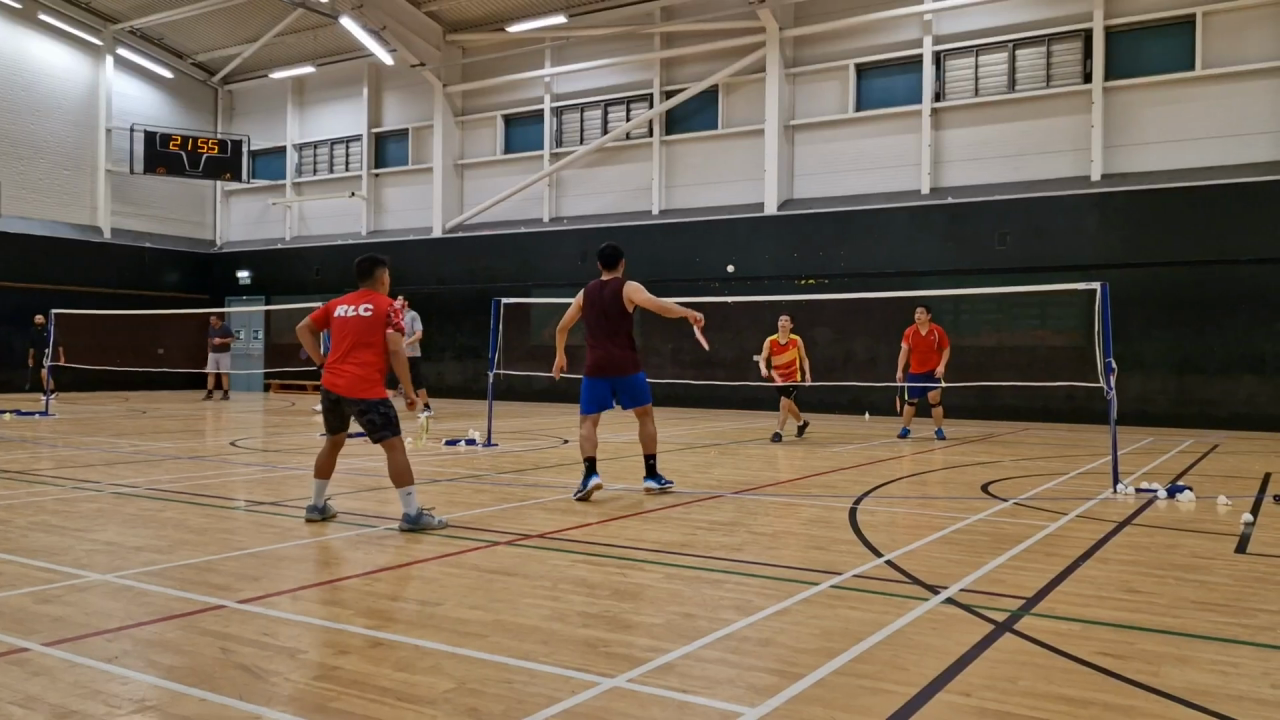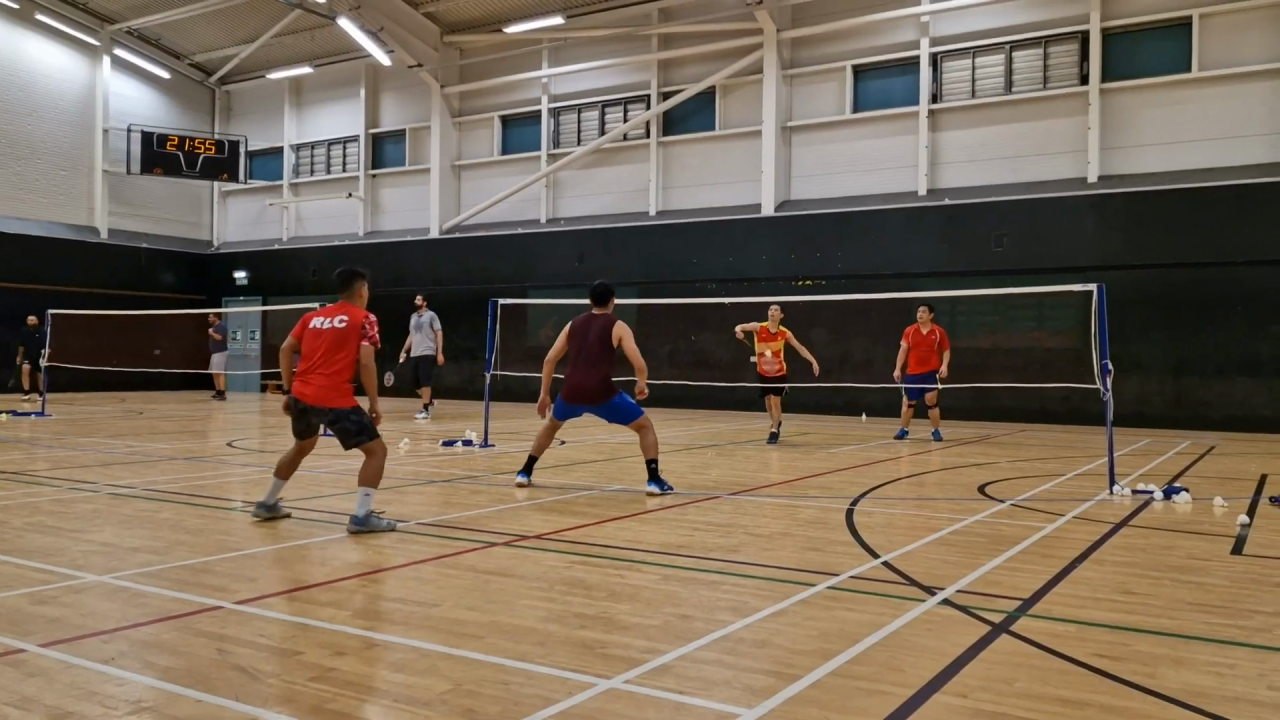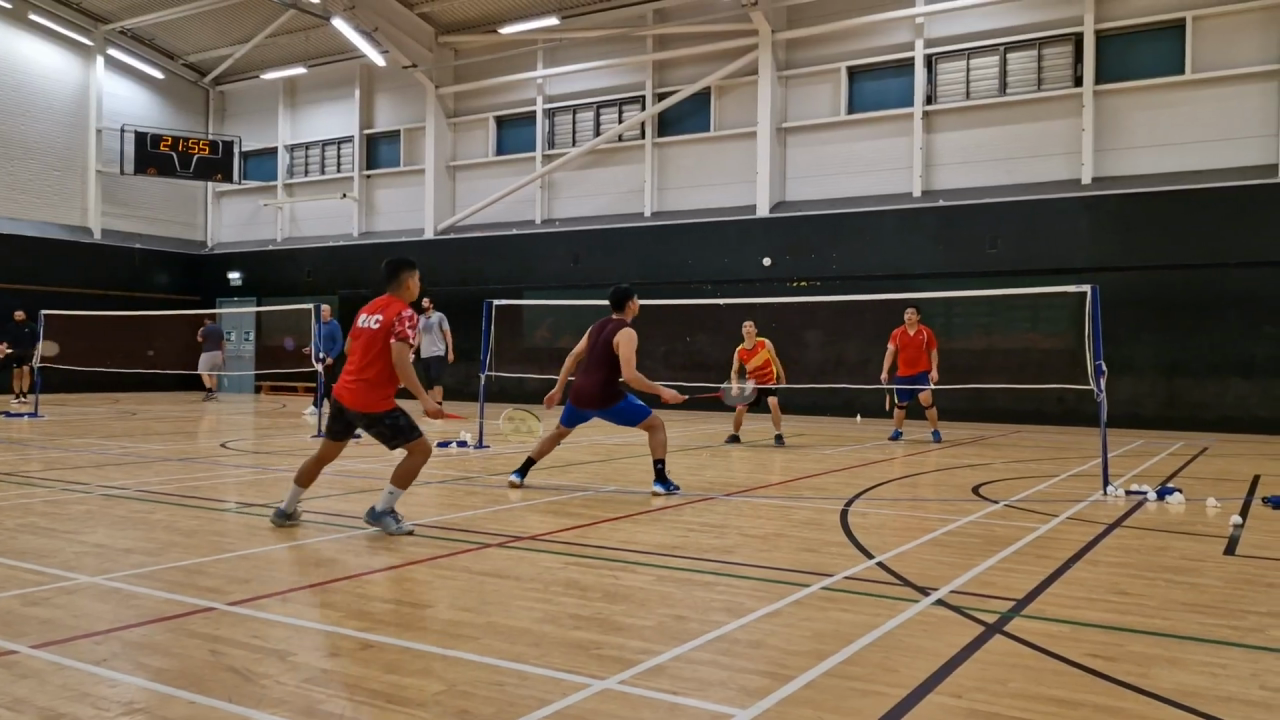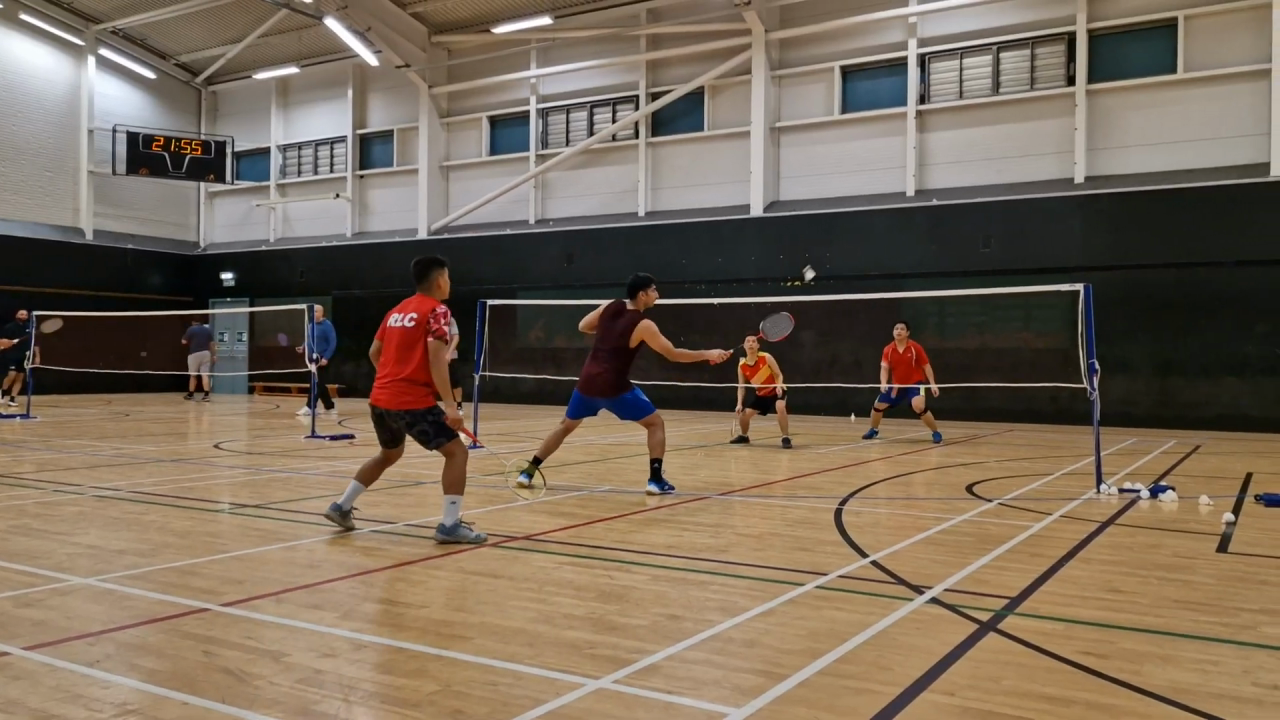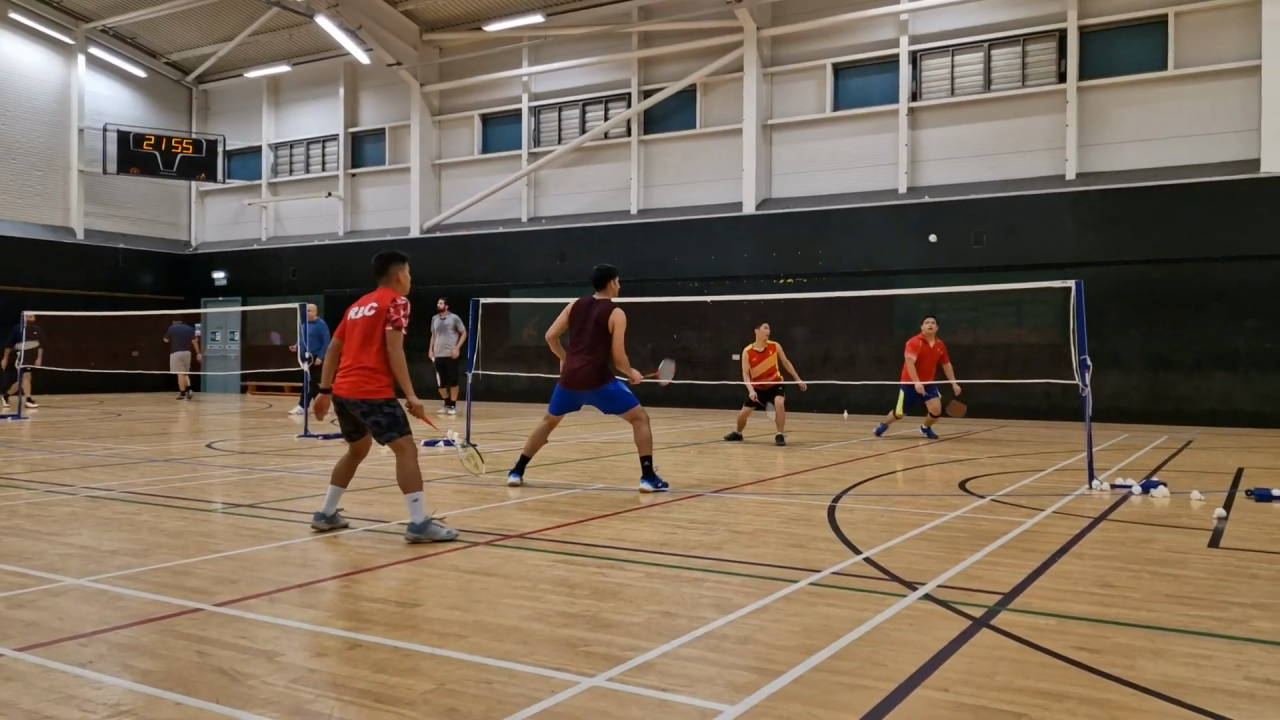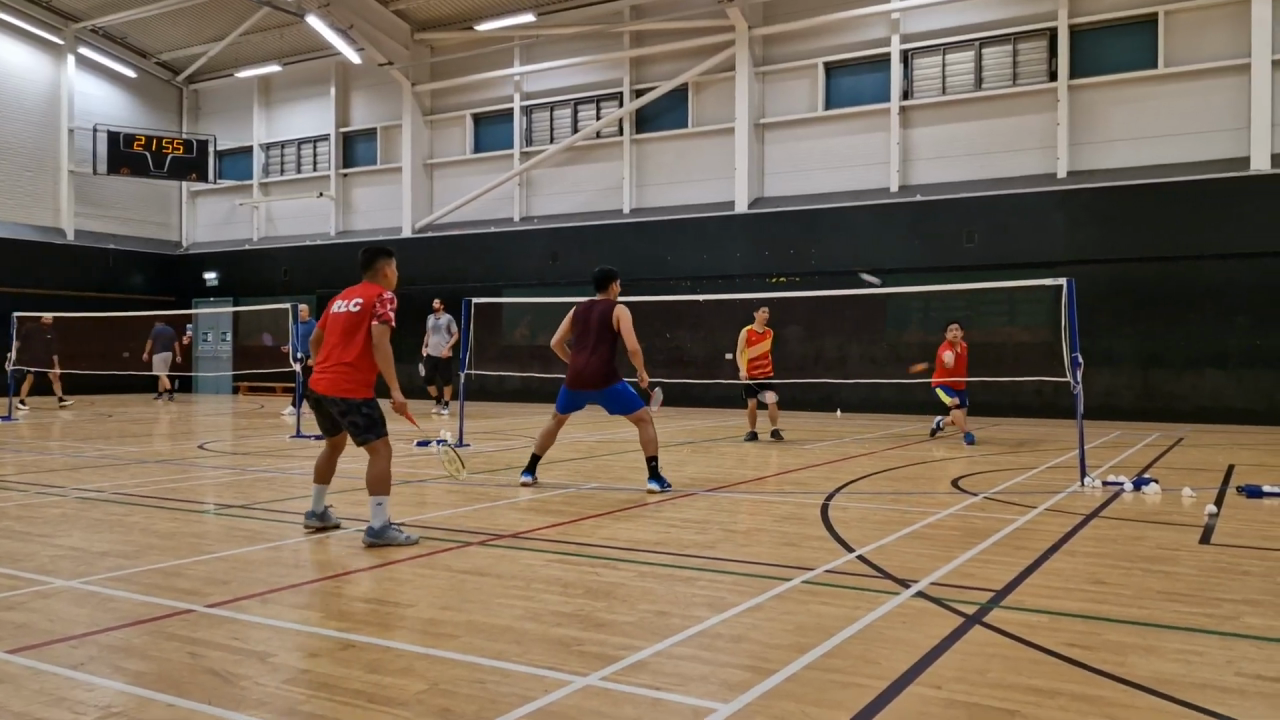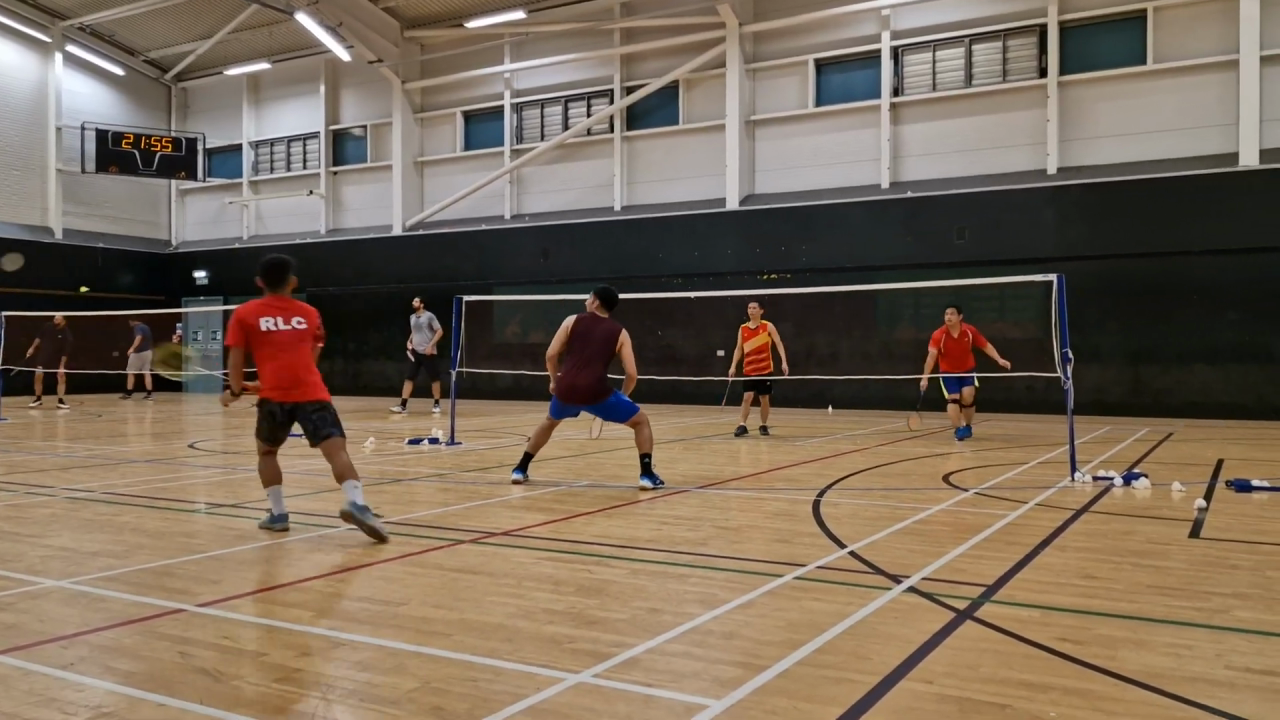
dt=0.4s
person 1, frame 1
left shoulder: (338, 304)
right shoulder: (389, 306)
left elbow: (303, 329)
right elbow: (396, 351)
left wrist: (323, 366)
right wrist: (408, 390)
left hip: (332, 386)
right hip: (366, 390)
left knee: (333, 443)
right knee: (395, 447)
left ankle: (317, 505)
right ankle: (413, 513)
person 1, frame 2
left shoulder: (313, 317)
right shoulder: (366, 319)
left elbow: (286, 351)
right elbow: (367, 364)
left wrist: (288, 392)
right wrist: (375, 407)
left hip: (302, 396)
right hip: (336, 400)
left knee: (303, 446)
right knee: (376, 451)
left ankle: (267, 503)
right ankle: (362, 515)
person 1, frame 3
left shoulder: (370, 309)
right shoulder: (404, 314)
right elbow: (401, 362)
right wrist: (426, 401)
left hip: (343, 395)
right hip: (374, 402)
left knee: (325, 453)
right knee: (420, 450)
left ankle: (285, 510)
right ankle: (382, 510)
person 1, frame 4
left shoulder: (396, 311)
right shoulder: (437, 311)
left elbow: (374, 352)
right elbow: (437, 360)
right wrist: (450, 406)
left hip: (380, 399)
right hip: (413, 401)
left knee: (389, 455)
right knee: (456, 452)
left ankle: (341, 507)
right ankle: (450, 524)
person 1, frame 5
left shoulder: (357, 305)
right shoulder: (396, 302)
left elbow: (333, 351)
right elbow: (394, 351)
left wrist: (324, 391)
right wrist: (412, 395)
left hip: (345, 390)
right hip: (373, 392)
left knee: (357, 449)
right knee: (406, 450)
left ankle: (326, 513)
right ankle: (419, 522)
person 1, frame 6
left shoulder: (341, 297)
right shoulder: (382, 297)
left elbow: (314, 342)
right elbow: (379, 346)
right wrist: (396, 391)
left hip: (319, 386)
right hip: (352, 390)
left knee: (334, 446)
right knee: (380, 452)
left ankle: (317, 514)
right ankle: (378, 528)
person 1, frame 7
left shoulder: (245, 313)
right shoulder: (309, 313)
left elbow: (235, 363)
left wrist: (233, 390)
left hip: (276, 399)
right hip: (314, 395)
left knee: (265, 452)
right knee: (337, 454)
left ankle: (278, 514)
right ankle: (356, 506)
person 2, frame 1
left shoulder: (586, 293)
right shoulder: (629, 288)
left elbow: (562, 328)
right elbow: (663, 307)
left wrist: (560, 356)
right wrist: (691, 314)
left hip: (596, 368)
right hip: (625, 366)
left knee: (588, 423)
right knee: (646, 416)
left ankle: (590, 474)
right ankle: (652, 475)
person 2, frame 2
left shoulder: (573, 324)
right shoulder: (618, 327)
left elbow: (550, 360)
right elbow: (639, 366)
left wrist: (544, 394)
right wrist: (642, 384)
left hip: (571, 393)
right hip: (602, 393)
left knee: (552, 424)
right knee: (645, 427)
left ankle: (525, 472)
right ankle: (654, 480)
person 2, frame 3
left shoulder: (599, 325)
right shoulder: (627, 333)
left elbow: (573, 356)
right elbow: (630, 377)
left wrist: (558, 389)
right wrist: (662, 390)
left hip: (579, 395)
right hip: (607, 398)
left knee: (559, 432)
right knee: (656, 425)
left ankle: (519, 473)
right ankle: (661, 480)
person 2, frame 4
left shoulder: (609, 306)
right shoulder: (643, 326)
left elbow: (583, 326)
right elbow: (673, 354)
right wrist: (708, 354)
left hip: (587, 383)
right hip: (614, 387)
left knee: (565, 426)
right knee: (655, 424)
left ankle: (527, 472)
right ankle: (655, 480)
person 2, frame 5
left shoulder: (575, 305)
right shoulder: (616, 313)
left elbow: (550, 336)
right elbow: (618, 357)
right wrist: (631, 373)
left hip: (569, 378)
right hip: (598, 380)
left knee: (548, 422)
right knee: (640, 418)
left ankle: (517, 471)
right ankle: (648, 477)
person 2, frame 6
left shoulder: (577, 310)
right shoulder: (619, 310)
left elbow: (555, 344)
right elbow: (633, 348)
right wrist: (642, 373)
left hip: (575, 379)
right hip: (604, 380)
left knee: (557, 420)
right knee: (644, 419)
left ankle: (529, 471)
right ankle: (654, 477)
person 2, frame 7
left shoulder: (573, 321)
right shoulder: (619, 332)
left elbow: (551, 354)
right elbow: (632, 374)
left wrist: (554, 379)
right wrist: (623, 394)
left hip: (566, 391)
right hip: (597, 393)
left knee: (549, 422)
right knee: (641, 422)
left ankle: (520, 469)
right ankle: (647, 474)
